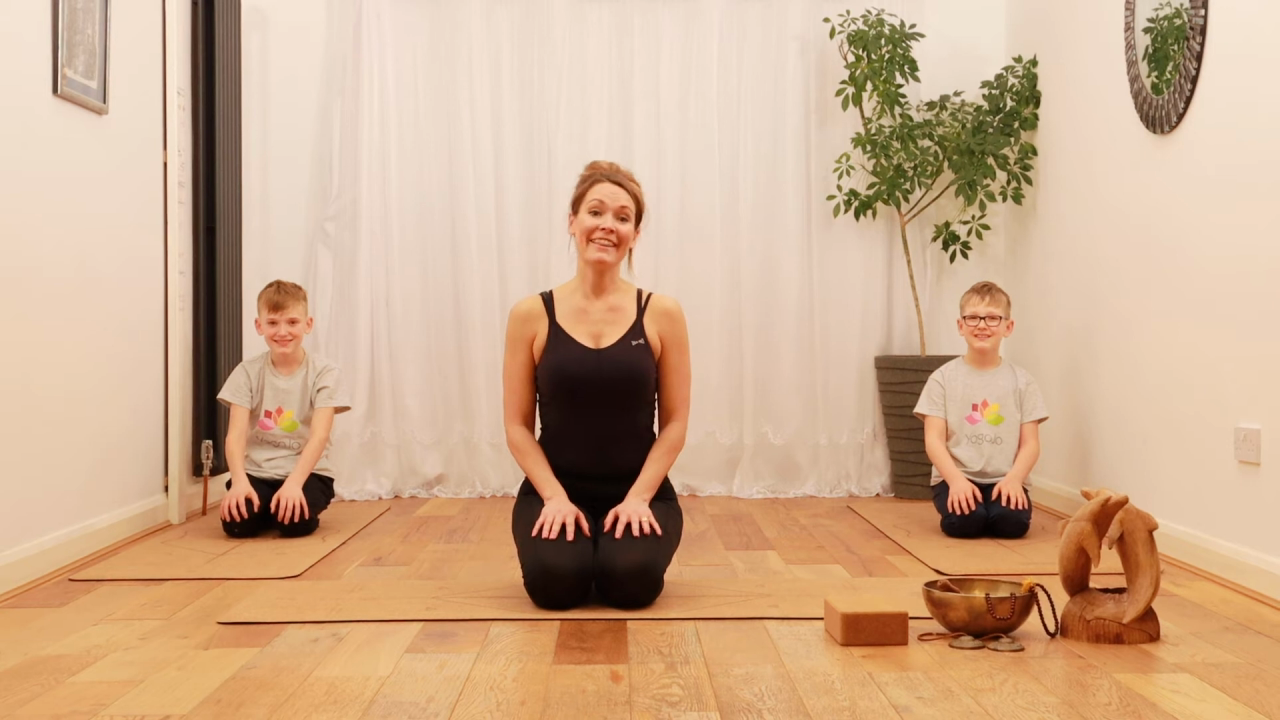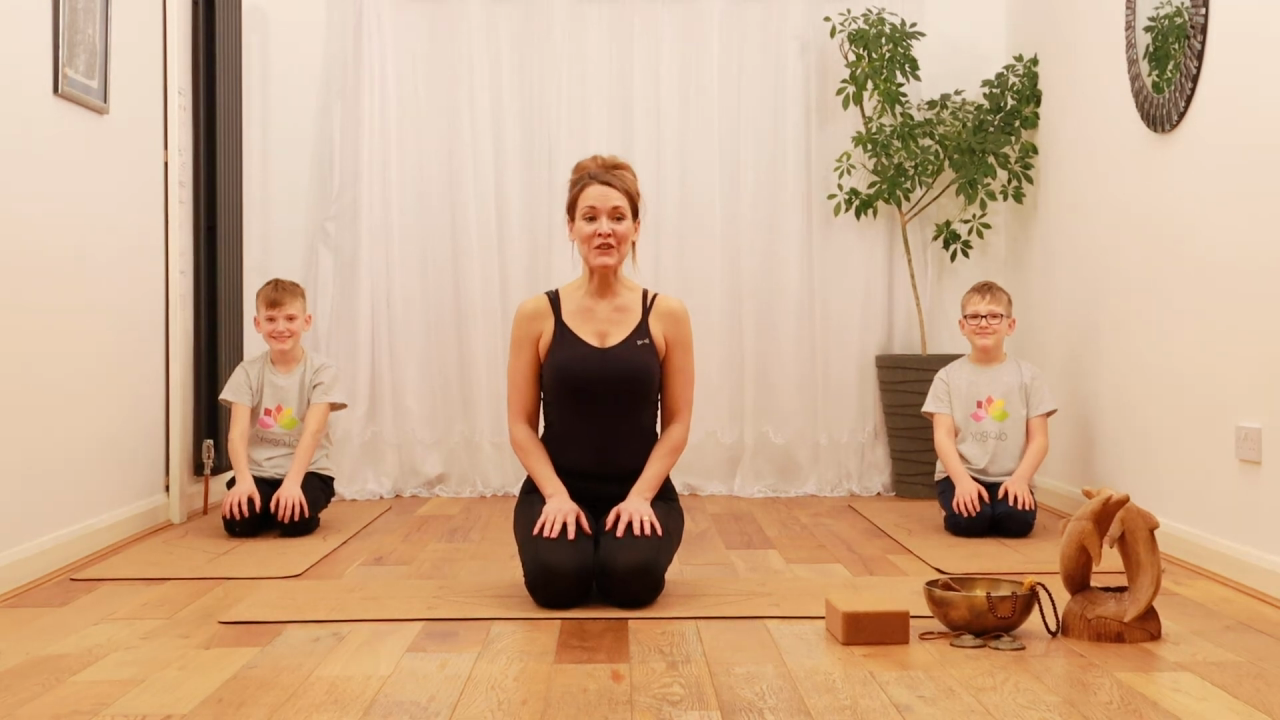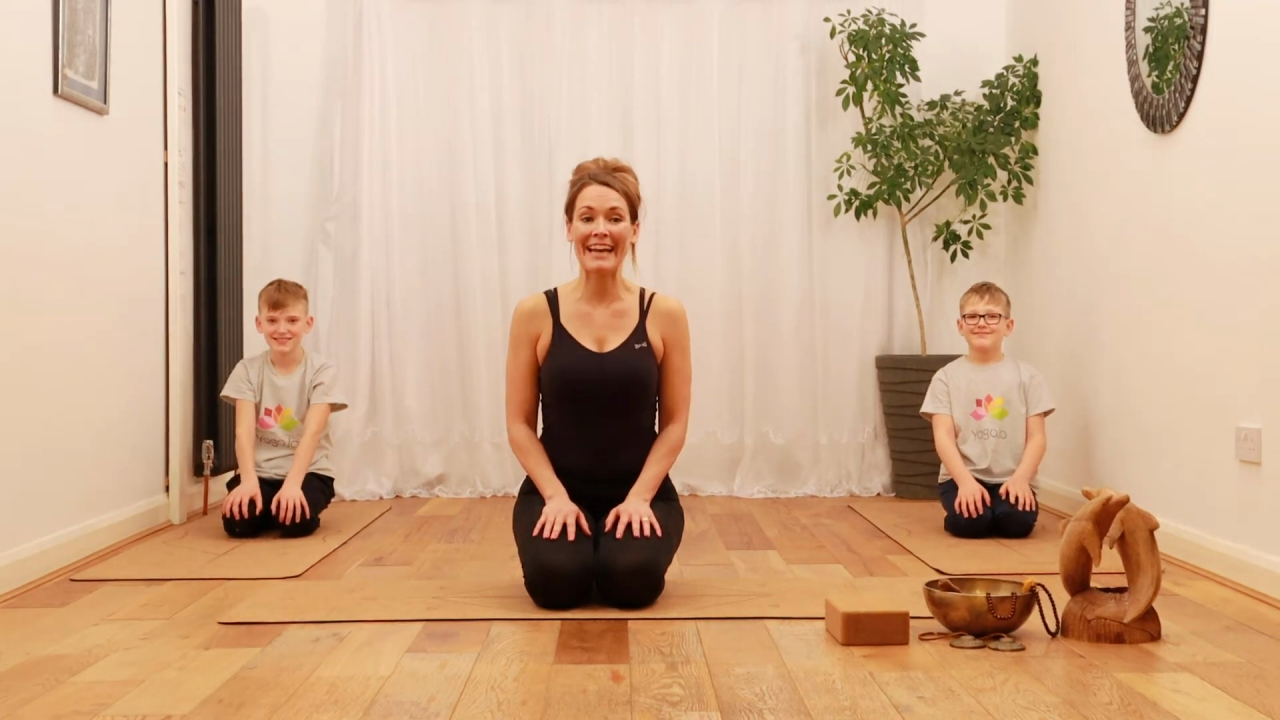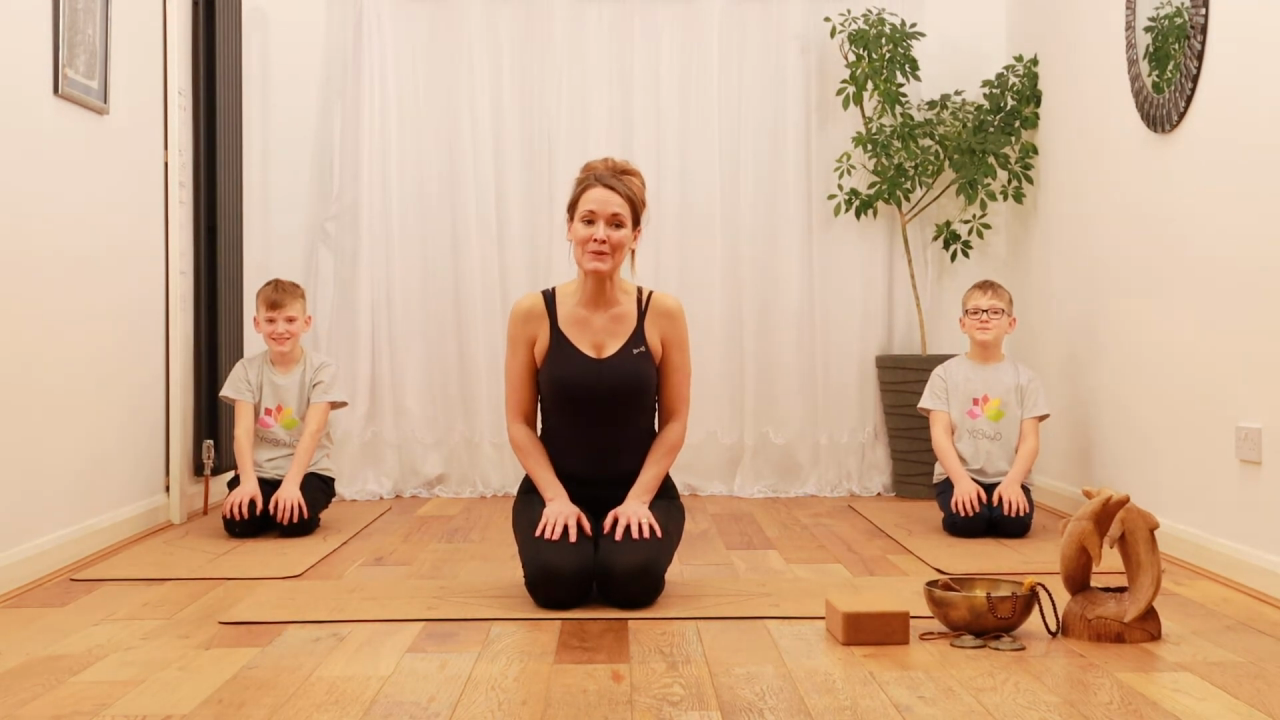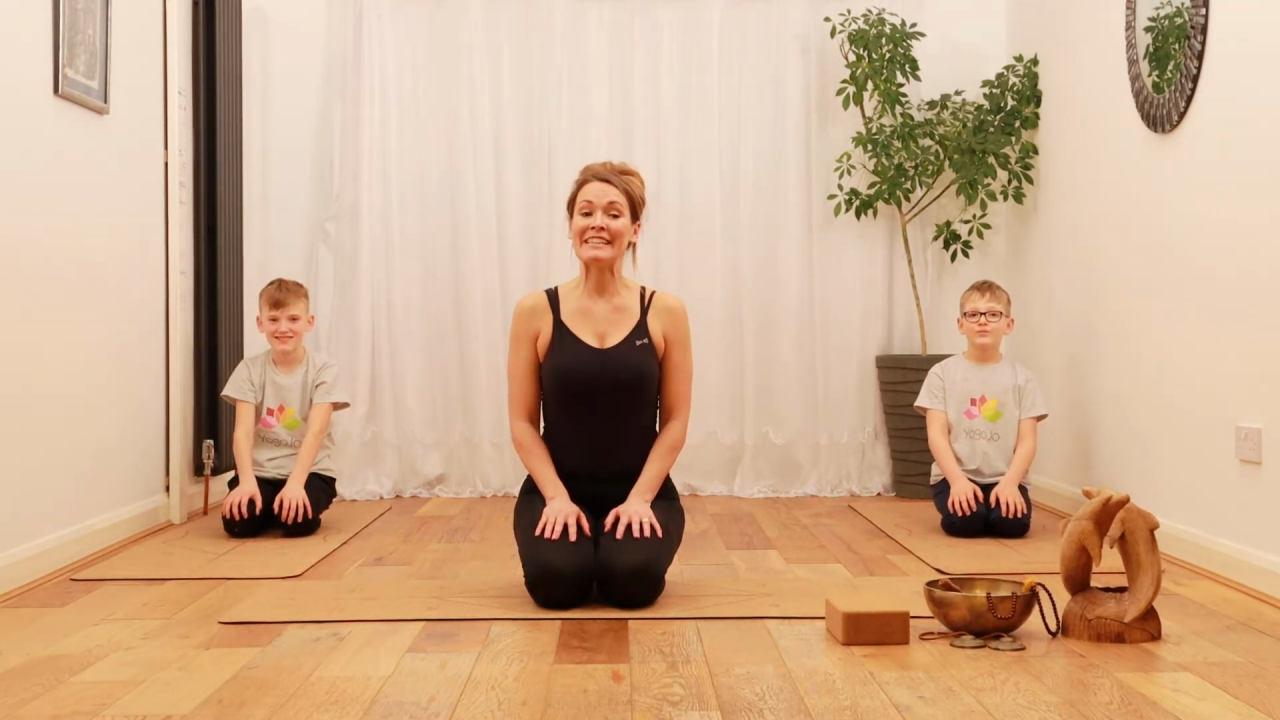
dt=1s
person 1, frame 1
left shoulder: (661, 313)
right shoulder: (531, 314)
left elbow: (674, 422)
right elbow: (517, 425)
left wrist: (638, 497)
right wrist: (555, 497)
left hip: (638, 489)
right hip: (556, 488)
left knee: (630, 580)
right knee: (557, 582)
left ankle: (615, 545)
right ankle: (573, 537)
person 1, frame 2
left shoulder: (666, 314)
right shoulder: (536, 314)
left elbow: (676, 424)
right elbow: (521, 425)
left wrist: (639, 497)
right wrist: (556, 496)
left hip: (639, 489)
right hip: (559, 488)
left knee: (631, 579)
right knee: (557, 580)
left ankle: (617, 548)
right ankle: (575, 540)
person 1, frame 3
left shoulder: (665, 314)
right shoulder: (535, 313)
left elbow: (674, 423)
right elbow: (519, 424)
left wrist: (639, 497)
right wrist: (556, 496)
left hip: (639, 489)
right hip: (558, 488)
left knee: (631, 581)
right knee: (557, 582)
left ankle: (615, 550)
right ankle: (577, 548)
person 1, frame 4
left shoulder: (663, 313)
right shoulder: (532, 313)
left elbow: (673, 421)
right elbow: (520, 423)
left wrist: (638, 499)
right wrist: (556, 498)
left hip: (640, 488)
right hip: (556, 487)
left knee: (631, 581)
right knee: (557, 582)
left ankle: (616, 546)
right ankle: (576, 543)
person 1, frame 5
left shoulder: (665, 311)
right shoulder: (536, 310)
left elbow: (675, 420)
right elbow: (522, 421)
left wrist: (640, 497)
right wrist: (557, 496)
left hip: (640, 487)
right hip: (558, 486)
left knee: (632, 581)
right knee: (556, 581)
left ankle: (616, 545)
right ankle: (577, 540)
person 2, frame 1
left shoulder: (324, 373)
right shoulder: (247, 372)
left elbow: (319, 436)
right elbow: (236, 434)
left wrist: (294, 483)
right wrist: (239, 480)
left hip: (307, 472)
right hip: (257, 472)
left knee: (294, 521)
right knee: (237, 521)
left ankle: (297, 505)
right ankle: (268, 509)
person 2, frame 2
left shoulder: (322, 371)
right shoulder: (247, 372)
left elbow: (312, 431)
right elbow: (237, 433)
left wrist: (292, 481)
right wrist: (243, 479)
left hip: (308, 470)
right hip: (258, 471)
left knee: (295, 520)
right knee: (237, 520)
left ankle: (293, 504)
right ankle: (270, 507)
person 2, frame 3
left shoulder: (322, 371)
right shoulder: (247, 370)
left elbow: (312, 432)
right elbow: (244, 430)
left wrist: (293, 483)
right wrist: (249, 479)
left hip: (307, 471)
right hip: (259, 471)
left knee: (294, 521)
right knee: (237, 520)
left ankle: (294, 505)
right ankle: (269, 508)
person 2, frame 4
left shoulder: (322, 369)
right shoulder: (246, 370)
left elbow: (312, 431)
right elbow: (243, 431)
left wrist: (291, 483)
right wrist: (248, 480)
left hip: (308, 470)
right hip: (259, 471)
left knee: (294, 521)
right knee: (238, 521)
left ankle: (301, 504)
right ankle: (267, 506)
person 2, frame 5
left shoulder: (324, 370)
right shoulder: (249, 369)
left elbow: (315, 431)
right elbow: (243, 431)
left wrist: (296, 482)
right wrist: (246, 480)
left hip: (309, 470)
right hip: (260, 470)
left knee: (298, 521)
right knee: (238, 520)
left ankle: (297, 505)
right ankle: (270, 508)
person 3, frame 1
left shoulder: (1021, 381)
right shoulder: (943, 378)
left elbow: (1030, 443)
right elbow: (934, 439)
left wrist: (1014, 478)
right wrist: (956, 480)
left hip: (1004, 480)
right hip: (957, 477)
left knee: (1013, 522)
right knee: (966, 520)
left ankle: (992, 510)
right ankle: (957, 500)
person 3, frame 2
left shoulder: (1028, 376)
right shoulder: (948, 377)
left elbow: (1039, 438)
right elbow: (943, 436)
left wrist: (1020, 478)
right wrist: (961, 480)
left hip: (1009, 478)
right hip: (960, 475)
left knee: (1018, 521)
right knee: (971, 520)
left ankle: (996, 508)
right ankle: (955, 507)
person 3, frame 3
left shoulder: (1026, 376)
right shoulder: (946, 377)
left elbow: (1037, 437)
right elbow: (943, 436)
left wrist: (1021, 479)
right wrist: (965, 481)
left hip: (1011, 479)
right hip: (962, 476)
left knee: (1019, 522)
right knee: (972, 521)
left ankle: (999, 509)
right ankle: (963, 509)
person 3, frame 4
left shoulder: (1024, 378)
right shoulder: (945, 374)
left elbow: (1029, 440)
right elbow: (940, 434)
left wrist: (1013, 481)
right wrist: (961, 480)
left hip: (1007, 479)
right hip: (958, 476)
left knee: (1015, 523)
right knee: (968, 521)
right ankle: (962, 498)
person 3, frame 5
left shoulder: (1022, 378)
right shoulder: (942, 373)
left elbow: (1027, 440)
right elbow: (936, 434)
left wrist: (1010, 482)
right wrist: (957, 480)
left hip: (1004, 479)
right hip: (956, 476)
left knee: (1013, 523)
right knee: (965, 521)
left ankle: (1000, 499)
